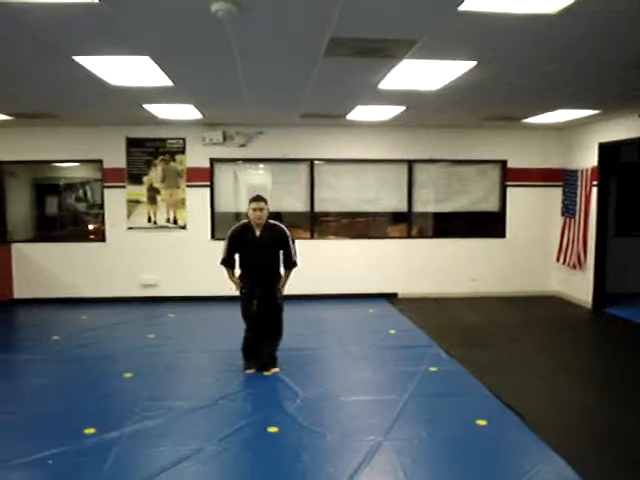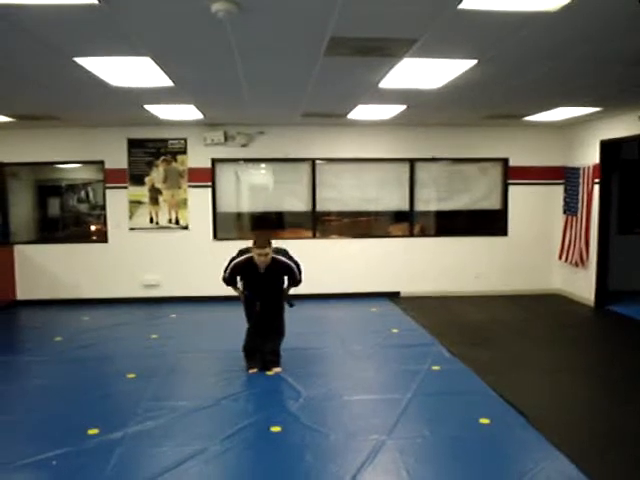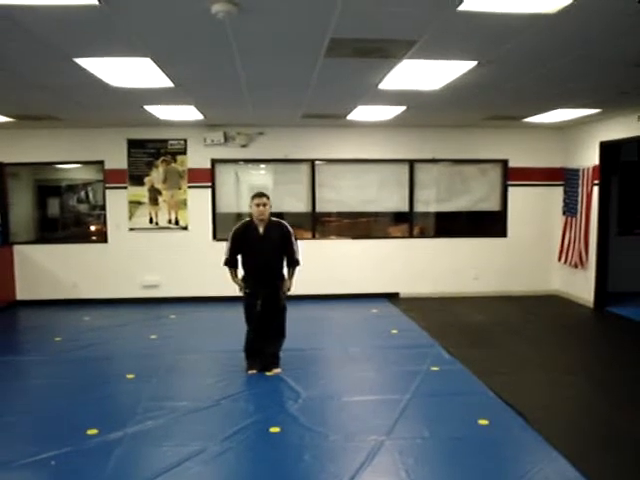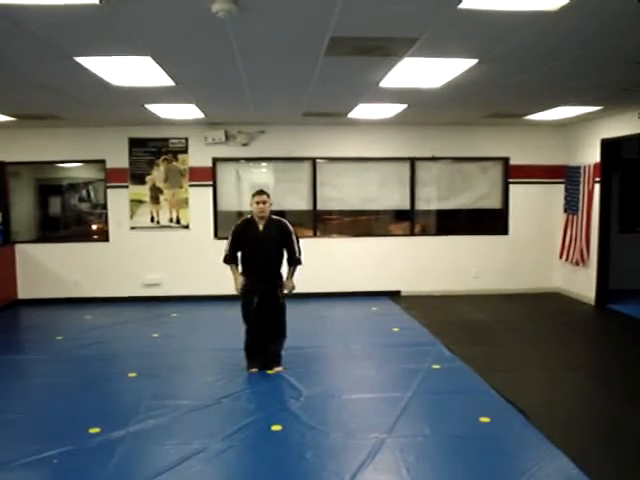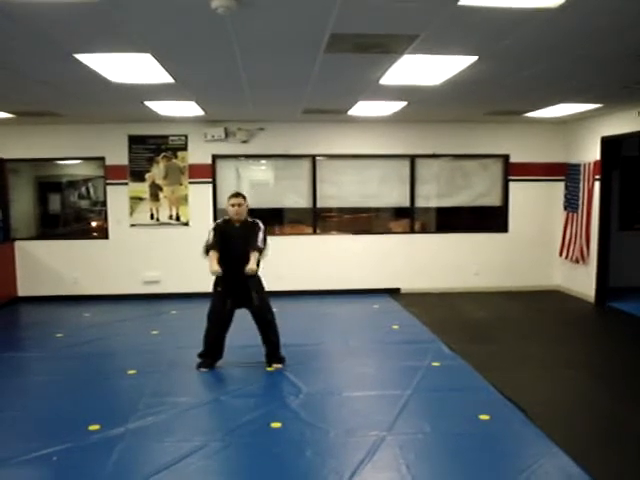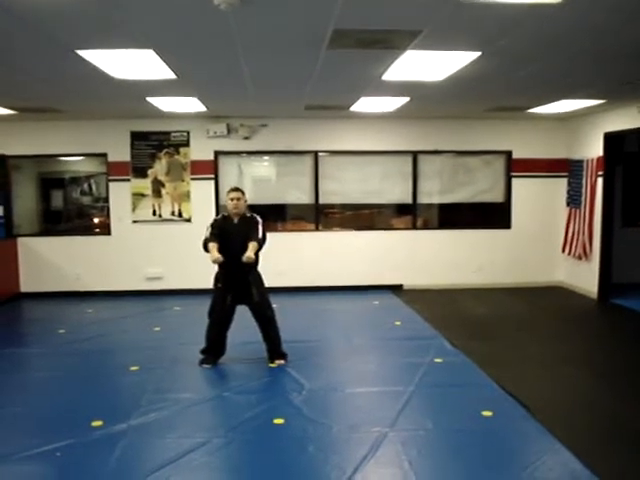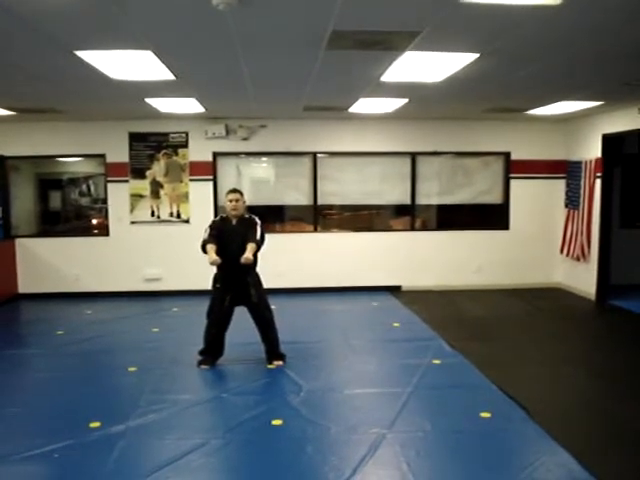
dt=0.7s
person 1, frame 1
left shoulder: (279, 230)
right shoulder: (237, 231)
left elbow: (290, 258)
right elbow: (228, 258)
left wrist: (283, 281)
right wrist: (233, 279)
left hip: (272, 286)
right hip: (248, 286)
left knee: (273, 326)
right knee: (252, 325)
left ankle: (269, 362)
right ankle: (251, 362)
person 1, frame 2
left shoulder: (284, 262)
right shoulder: (240, 261)
left elbow: (296, 277)
right elbow: (228, 277)
left wrist: (286, 291)
right wrist: (239, 291)
left hip: (275, 295)
right hip: (251, 294)
left knee: (276, 326)
right knee: (254, 326)
left ankle: (272, 361)
right ankle: (253, 362)
person 1, frame 3
left shoulder: (282, 228)
right shoulder: (241, 230)
left elbow: (292, 256)
right elbow: (231, 256)
left wrist: (289, 280)
right wrist: (236, 280)
left hip: (276, 286)
right hip: (252, 287)
left knee: (276, 326)
right knee: (254, 326)
left ankle: (272, 362)
right ankle: (253, 362)
person 1, frame 4
left shoulder: (282, 226)
right shoulder: (242, 226)
left elbow: (295, 252)
right elbow: (230, 252)
left wrist: (289, 278)
right wrist: (237, 275)
left hip: (274, 282)
right hip: (250, 282)
left knee: (276, 324)
right knee: (252, 323)
left ankle: (272, 360)
right ankle: (252, 360)
person 1, frame 5
left shoulder: (255, 226)
right shoulder: (220, 226)
left elbow: (257, 245)
right elbow: (212, 245)
left wrist: (253, 263)
right wrist: (213, 264)
left hip: (251, 281)
right hip: (225, 282)
left knee: (266, 318)
right knee: (216, 320)
left ankle: (274, 357)
right ankle: (209, 358)
person 1, frame 6
left shoulder: (254, 221)
right shoulder: (219, 222)
left elbow: (257, 238)
right elbow: (210, 239)
left wrist: (251, 251)
right wrist: (213, 252)
left hip: (250, 276)
right hip: (225, 276)
left knee: (265, 314)
right knee: (218, 316)
left ankle: (276, 353)
right ankle: (212, 354)
person 1, frame 7
left shoulder: (253, 222)
right shoulder: (217, 223)
left elbow: (255, 240)
right elbow: (209, 241)
left wrist: (249, 253)
right wrist: (212, 254)
left hip: (248, 277)
right hip: (224, 278)
left knee: (264, 315)
right knee: (216, 317)
left ankle: (274, 354)
right ankle: (210, 355)
